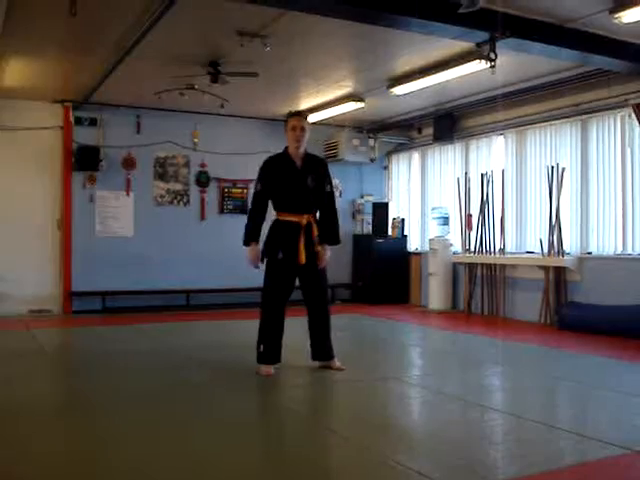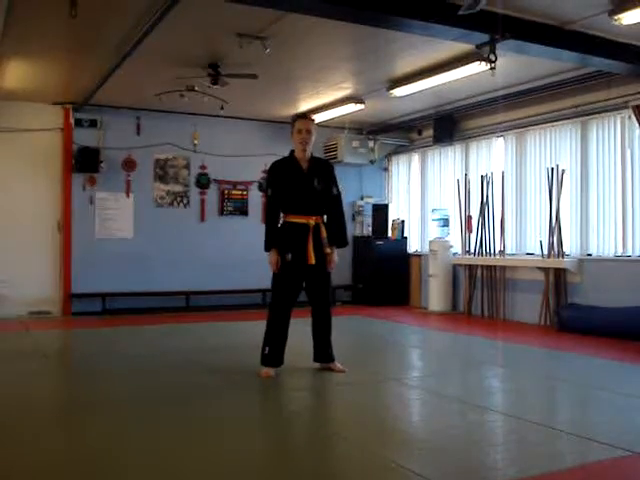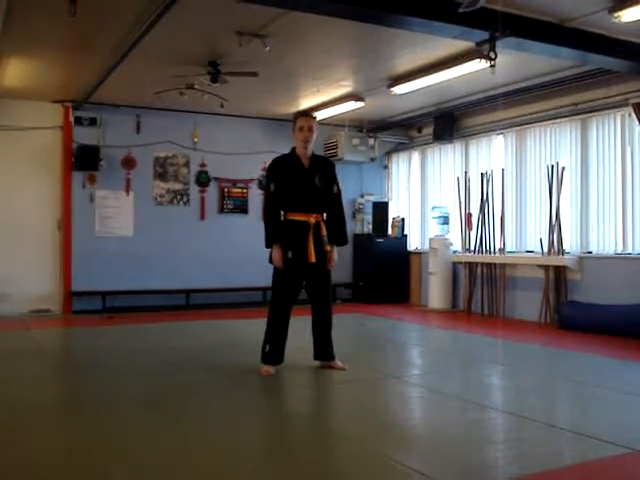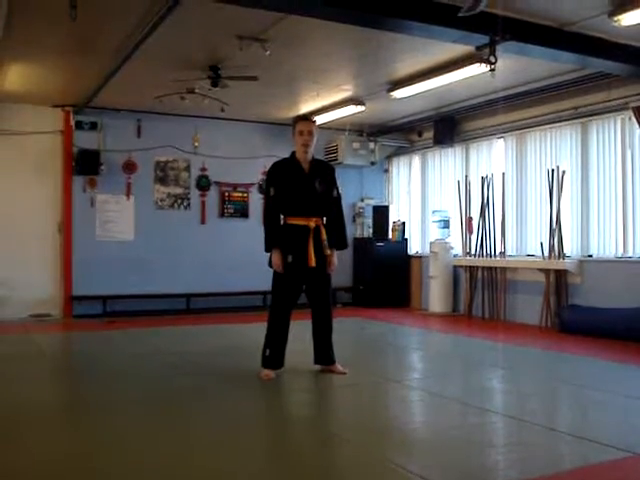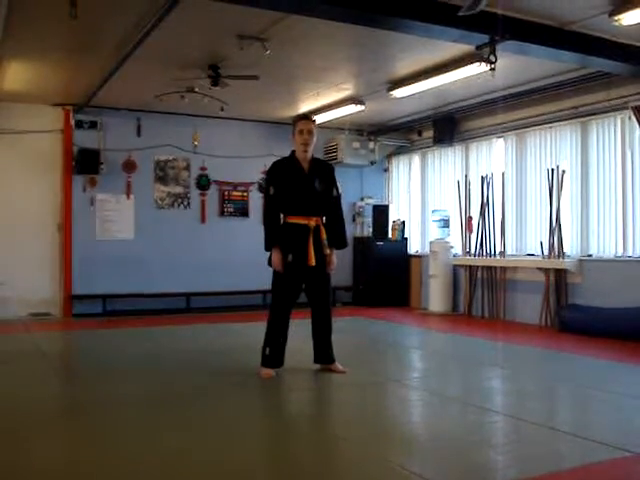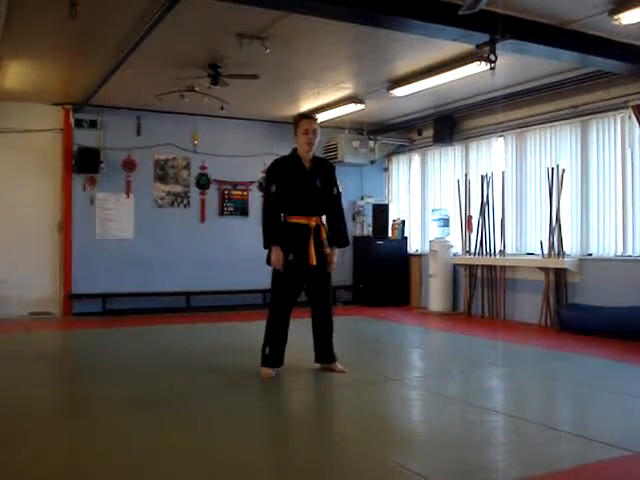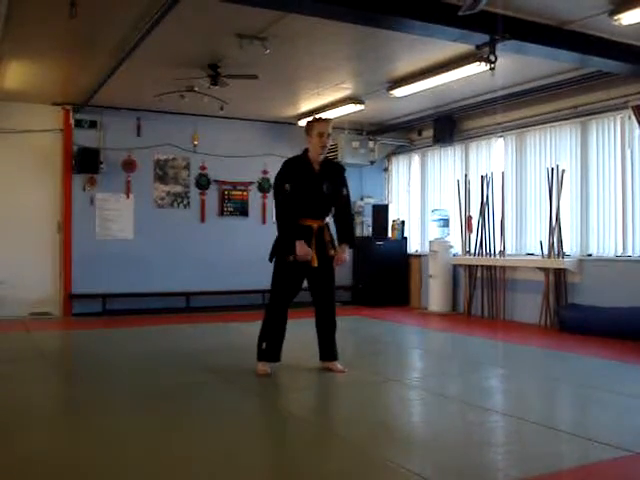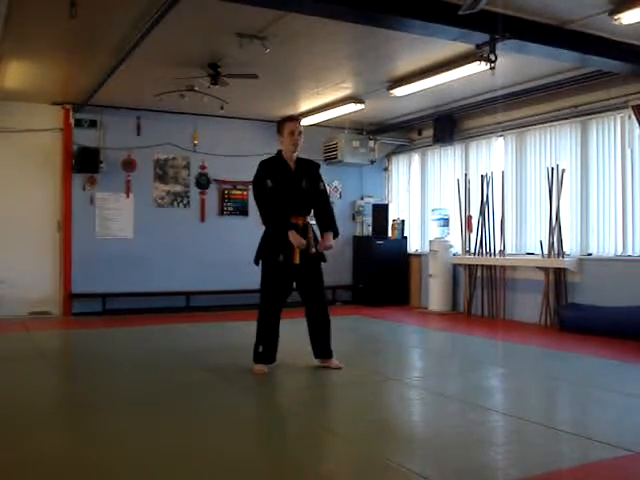
dt=0.5s
person 1, frame 1
left shoulder: (319, 166)
right shoulder: (272, 165)
left elbow: (328, 206)
right elbow: (258, 205)
left wrist: (327, 243)
right wrist: (252, 242)
left hip: (312, 238)
right hip: (282, 236)
left knee: (319, 299)
right knee: (274, 300)
left ankle: (325, 355)
right ankle: (266, 358)
person 1, frame 2
left shoulder: (325, 169)
right shoulder: (279, 169)
left elbow: (335, 209)
right elbow: (271, 211)
left wrist: (334, 246)
right wrist: (272, 248)
left hip: (319, 240)
right hip: (290, 238)
left knee: (322, 301)
right knee: (281, 302)
left ankle: (325, 357)
right ankle: (270, 360)
person 1, frame 3
left shoulder: (326, 166)
right shoulder: (279, 165)
left elbow: (335, 207)
right elbow: (271, 208)
left wrist: (334, 244)
right wrist: (275, 244)
left hip: (318, 238)
right hip: (290, 236)
left knee: (322, 299)
right knee: (281, 300)
left ankle: (326, 355)
right ankle: (271, 358)
person 1, frame 4
left shoulder: (326, 171)
right shoulder: (279, 169)
left elbow: (335, 211)
right elbow: (271, 212)
left wrist: (334, 248)
right wrist: (274, 249)
left hip: (318, 242)
right hip: (290, 240)
left knee: (322, 303)
right knee: (281, 304)
left ankle: (326, 359)
right ankle: (271, 362)
person 1, frame 5
left shoulder: (325, 170)
right shoulder: (279, 169)
left elbow: (334, 211)
right elbow: (271, 212)
left wrist: (333, 248)
right wrist: (274, 248)
left hip: (317, 241)
right hip: (290, 240)
left knee: (322, 302)
right knee: (281, 303)
left ankle: (325, 358)
right ankle: (270, 361)
person 1, frame 6
left shoulder: (326, 169)
right shoulder: (280, 167)
left elbow: (335, 209)
right elbow: (270, 210)
left wrist: (335, 246)
right wrist: (274, 246)
left hip: (318, 240)
right hip: (289, 239)
left knee: (323, 302)
right knee: (281, 303)
left ankle: (326, 358)
right ankle: (270, 360)
person 1, frame 7
left shoulder: (336, 171)
right shoulder: (291, 168)
left elbow: (344, 209)
right elbow: (283, 208)
left wrist: (345, 244)
right wrist: (296, 241)
left hip: (322, 240)
right hip: (293, 240)
left knee: (326, 302)
right knee: (279, 300)
left ankle: (328, 357)
right ankle: (266, 357)
person 1, frame 8
left shoulder: (311, 169)
right shoulder: (267, 168)
left elbow: (322, 203)
right elbow: (267, 207)
left wrist: (329, 232)
right wrist: (288, 232)
left hip: (307, 240)
right hip: (278, 240)
left knee: (317, 299)
right knee: (271, 302)
left ankle: (324, 354)
right ankle: (262, 358)
